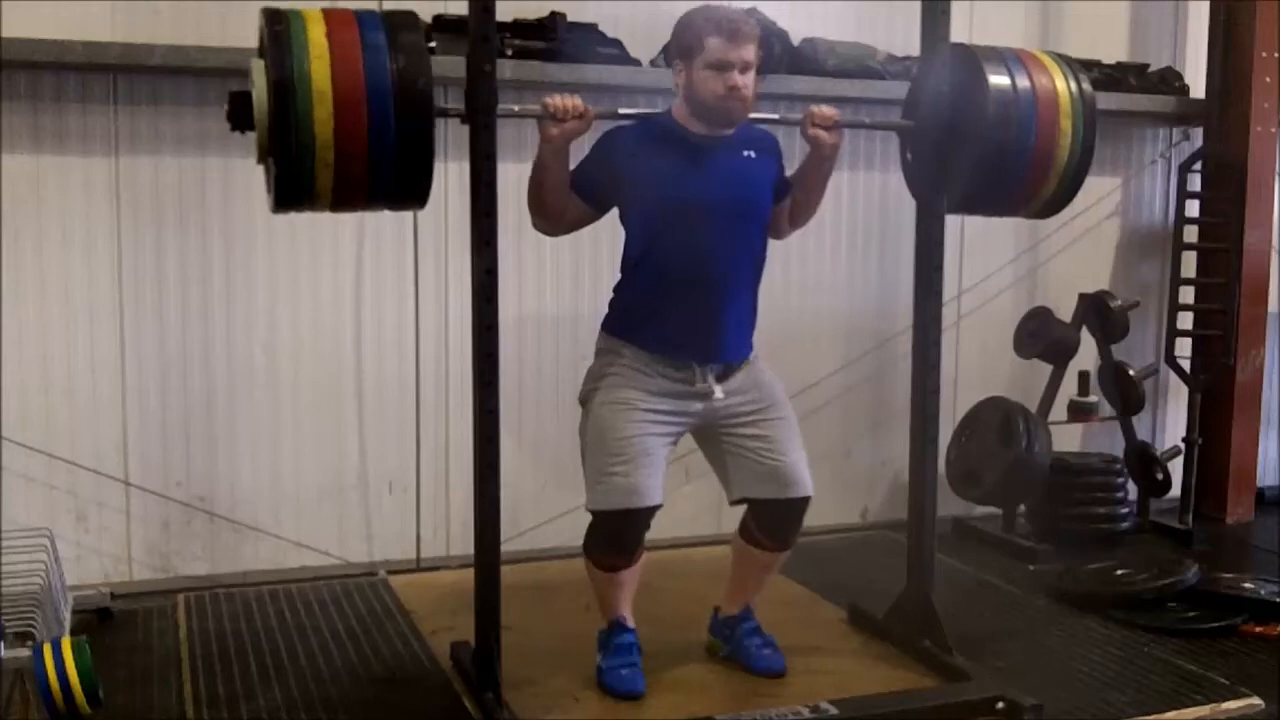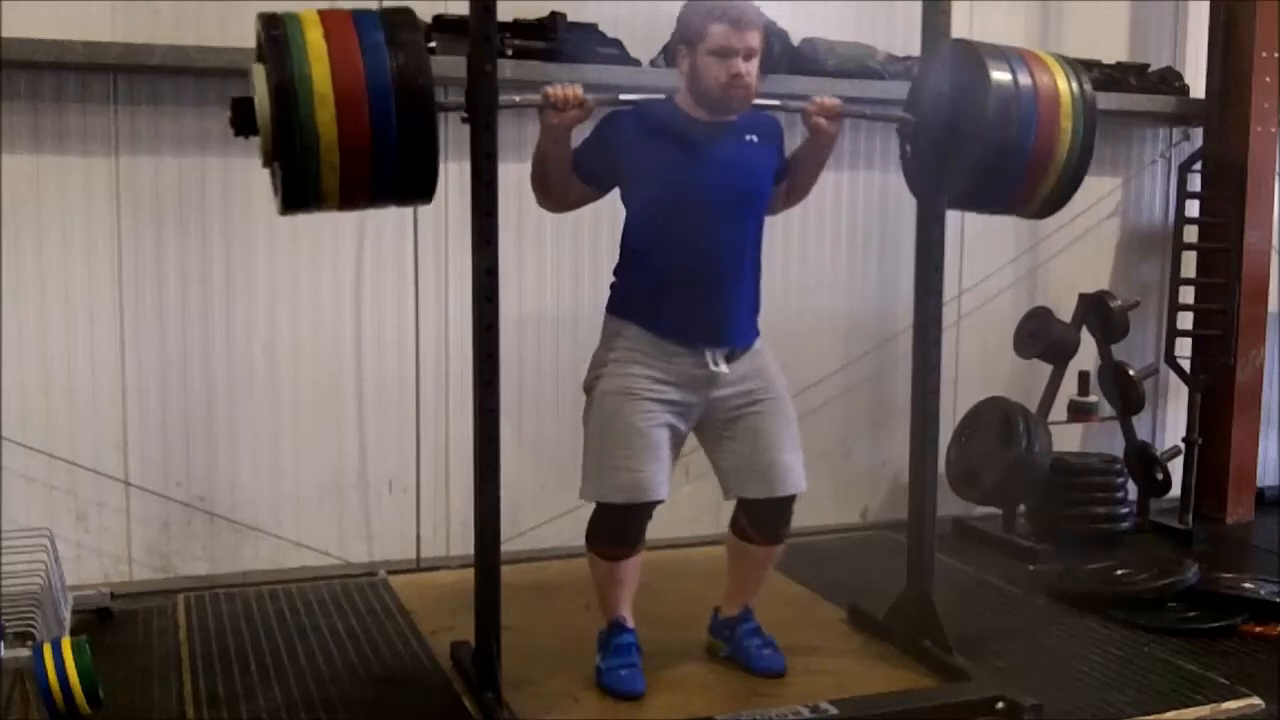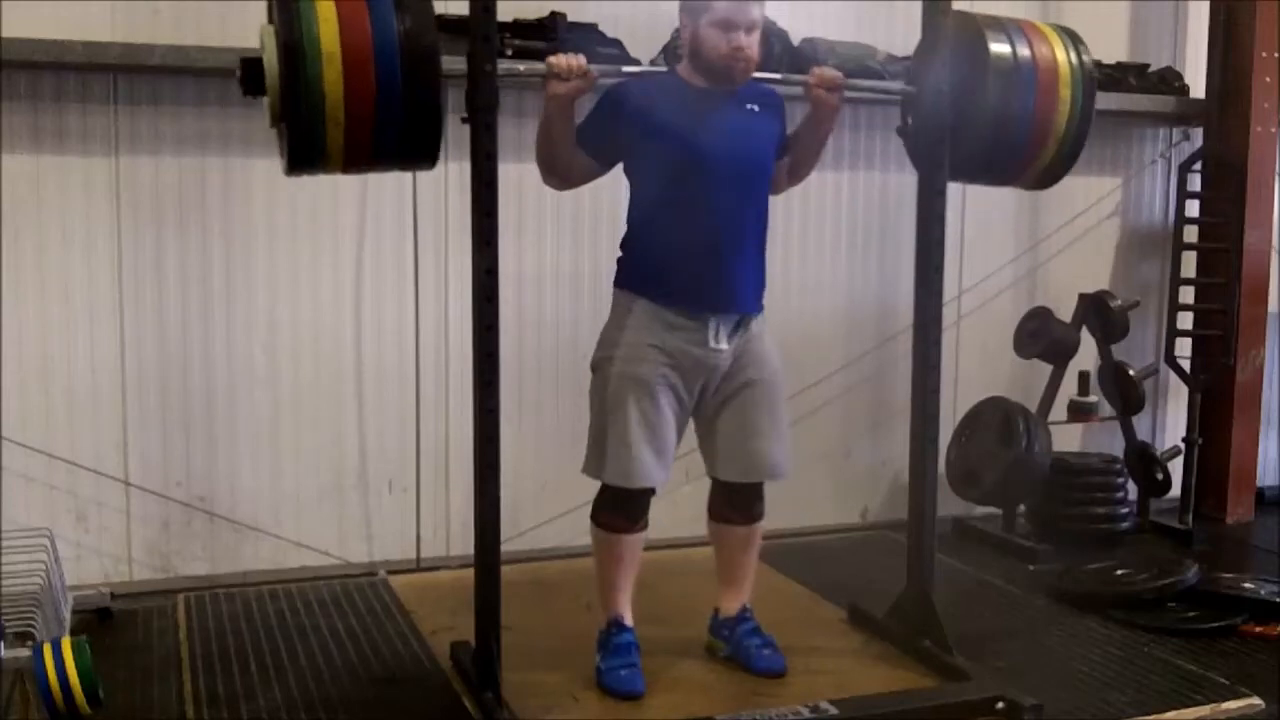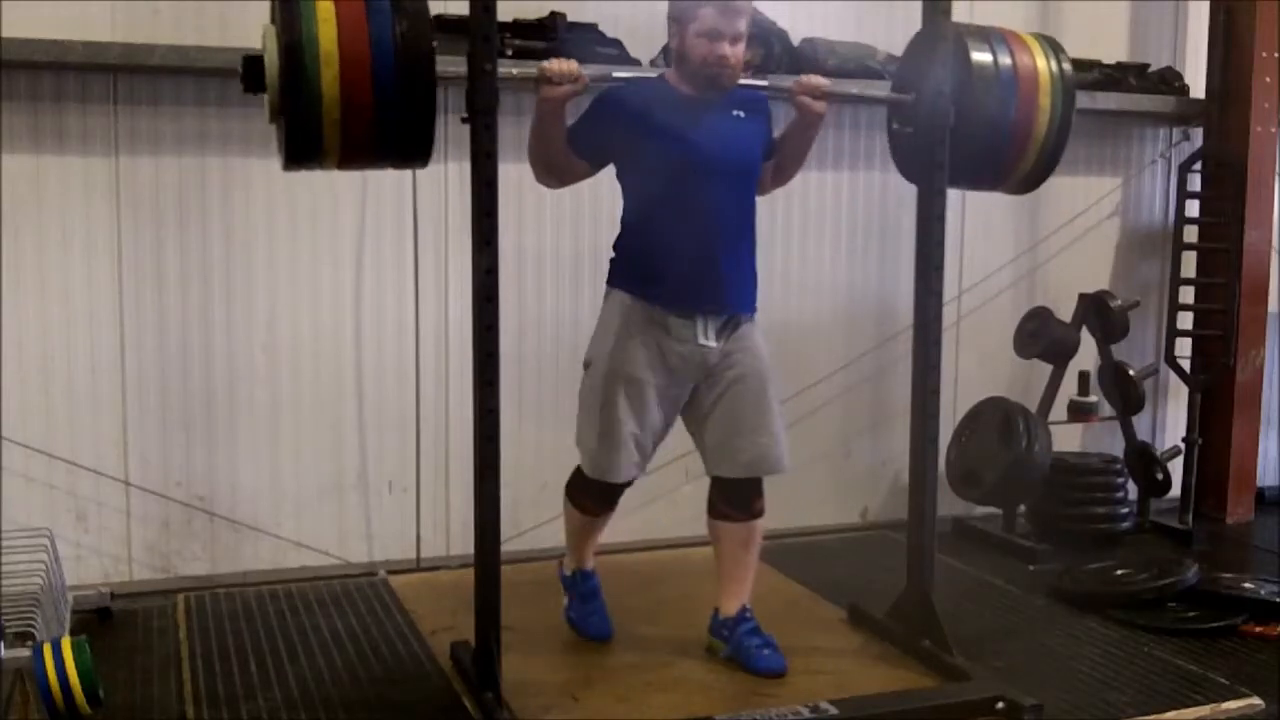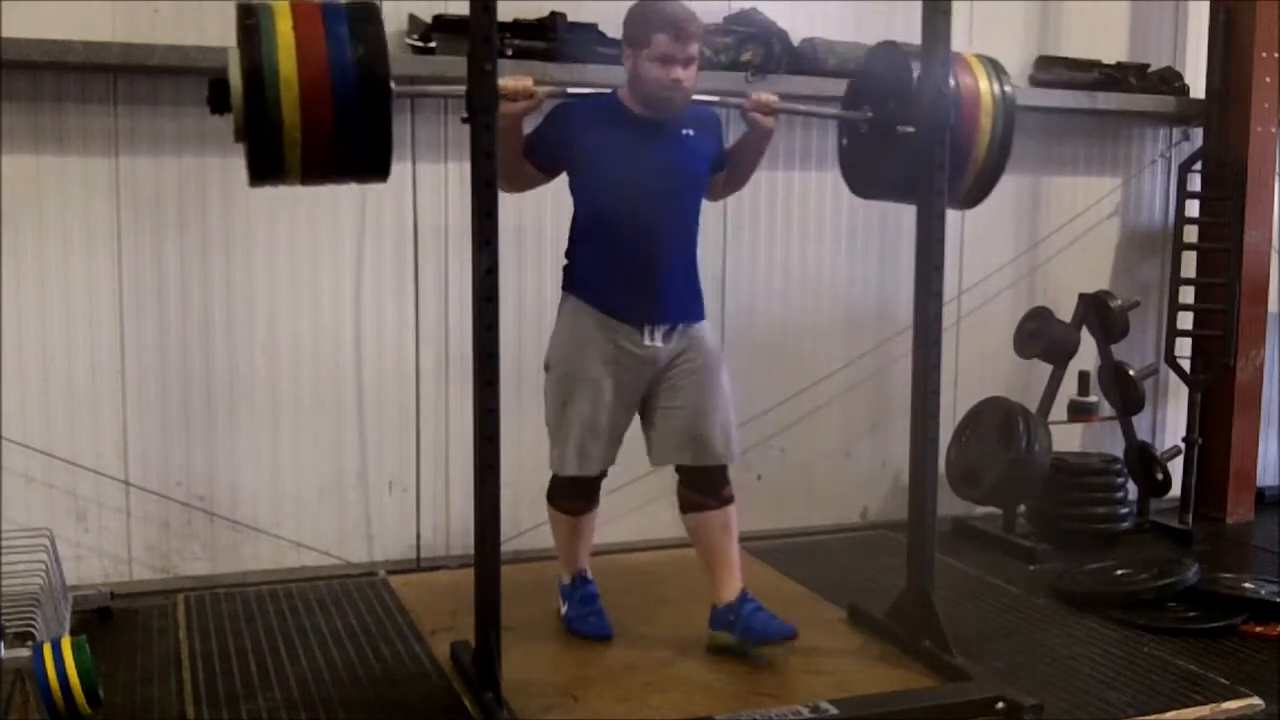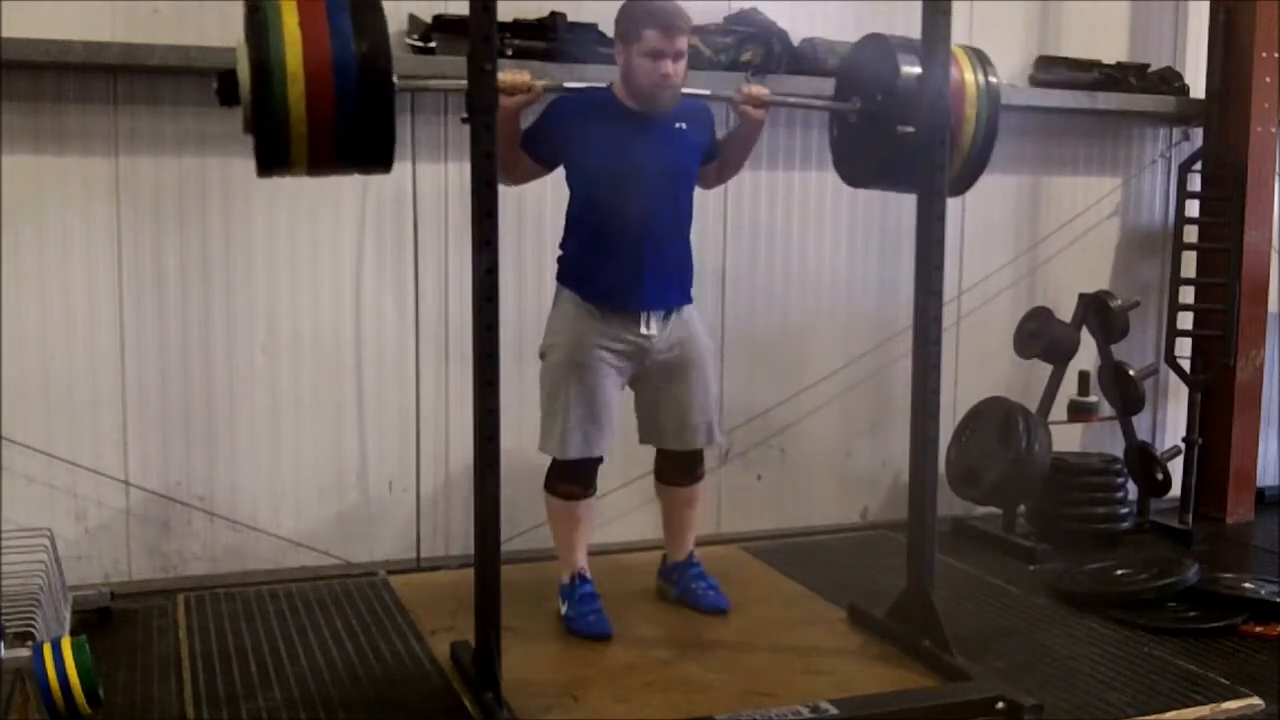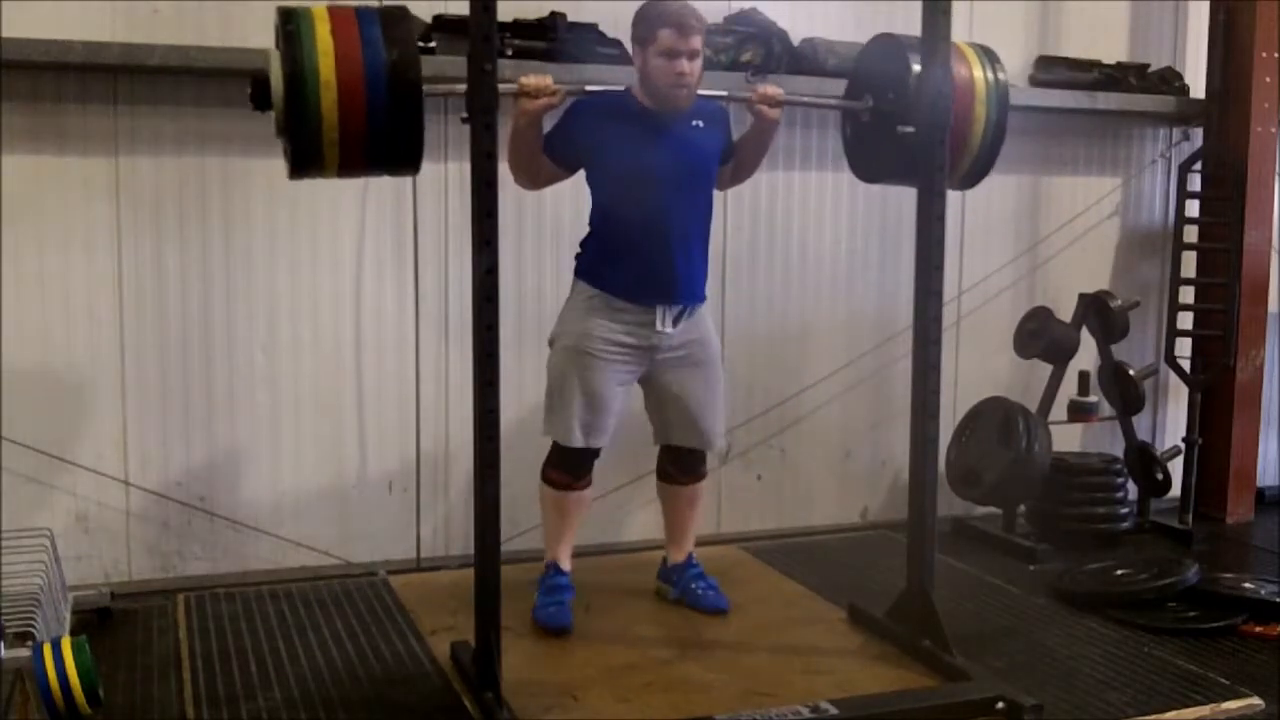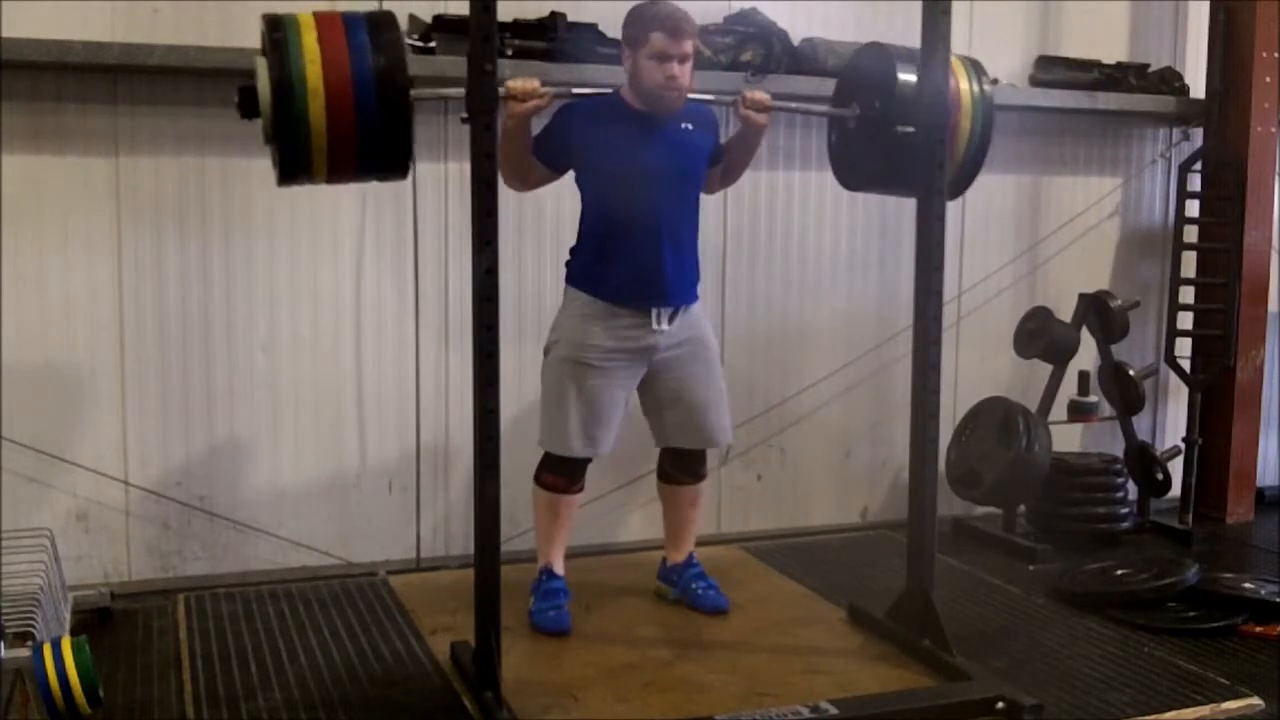
dt=0.4s
person 1, frame 1
left shoulder: (762, 149)
right shoulder: (631, 147)
left elbow: (782, 221)
right elbow: (552, 220)
left wrist: (821, 156)
right wrist: (553, 147)
left hip: (736, 368)
right hip: (638, 367)
left knee: (788, 500)
right knee: (624, 513)
left ankle: (733, 619)
right ankle: (618, 633)
person 1, frame 2
left shoulder: (763, 131)
right shoulder: (634, 128)
right elbow: (556, 198)
left wrist: (820, 142)
right wrist: (554, 134)
left hip: (741, 351)
right hip: (644, 350)
left knee: (773, 496)
right knee: (627, 502)
left ankle: (733, 620)
right ankle: (619, 633)
person 1, frame 3
left shoulder: (765, 104)
right shoulder: (638, 99)
right elbow: (560, 173)
left wrist: (822, 114)
right wrist: (558, 104)
left hip: (742, 326)
right hip: (652, 322)
left knee: (743, 480)
right knee: (628, 483)
left ankle: (732, 618)
right ankle: (617, 632)
person 1, frame 4
left shoulder: (752, 108)
right shoulder: (627, 105)
right elbow: (554, 171)
left wrist: (808, 119)
right wrist: (551, 105)
left hip: (733, 326)
right hip: (643, 319)
left knee: (744, 476)
right knee: (606, 470)
left ankle: (733, 618)
right ankle: (577, 573)
person 1, frame 5
left shoulder: (702, 126)
right shoulder: (580, 120)
right elbow: (513, 179)
left wrist: (759, 134)
right wrist: (509, 121)
left hip: (685, 328)
right hip: (595, 325)
left knee: (708, 466)
right knee: (579, 470)
left ankle: (731, 607)
right ankle: (576, 586)
person 1, frame 6
left shoulder: (695, 118)
right shoulder: (576, 115)
right elbow: (512, 170)
left wrist: (749, 125)
right wrist: (506, 113)
left hip: (675, 314)
right hip: (589, 315)
left knee: (686, 448)
right knee: (577, 455)
left ankle: (679, 564)
right ankle: (576, 582)
person 1, frame 7
left shoulder: (711, 118)
right shoulder: (596, 116)
right elbow: (530, 176)
left wrist: (765, 126)
right wrist: (526, 118)
left hip: (687, 314)
right hip: (604, 310)
left knee: (689, 446)
right knee: (575, 444)
left ankle: (679, 565)
right ankle: (555, 574)
person 1, frame 8
left shoulder: (700, 122)
right shoulder: (585, 119)
right elbow: (520, 178)
left wrist: (752, 131)
right wrist: (515, 121)
left hip: (682, 316)
right hip: (598, 315)
left knee: (690, 446)
right knee: (567, 452)
left ankle: (679, 565)
right ankle: (550, 577)
